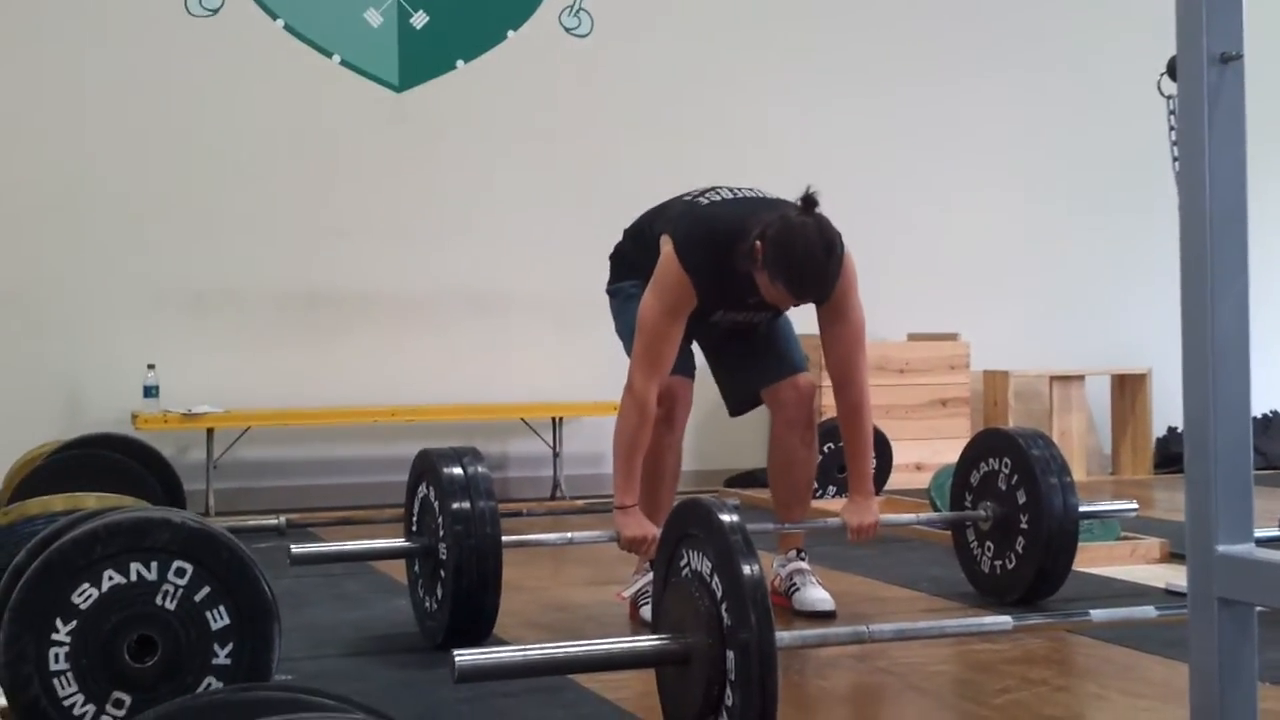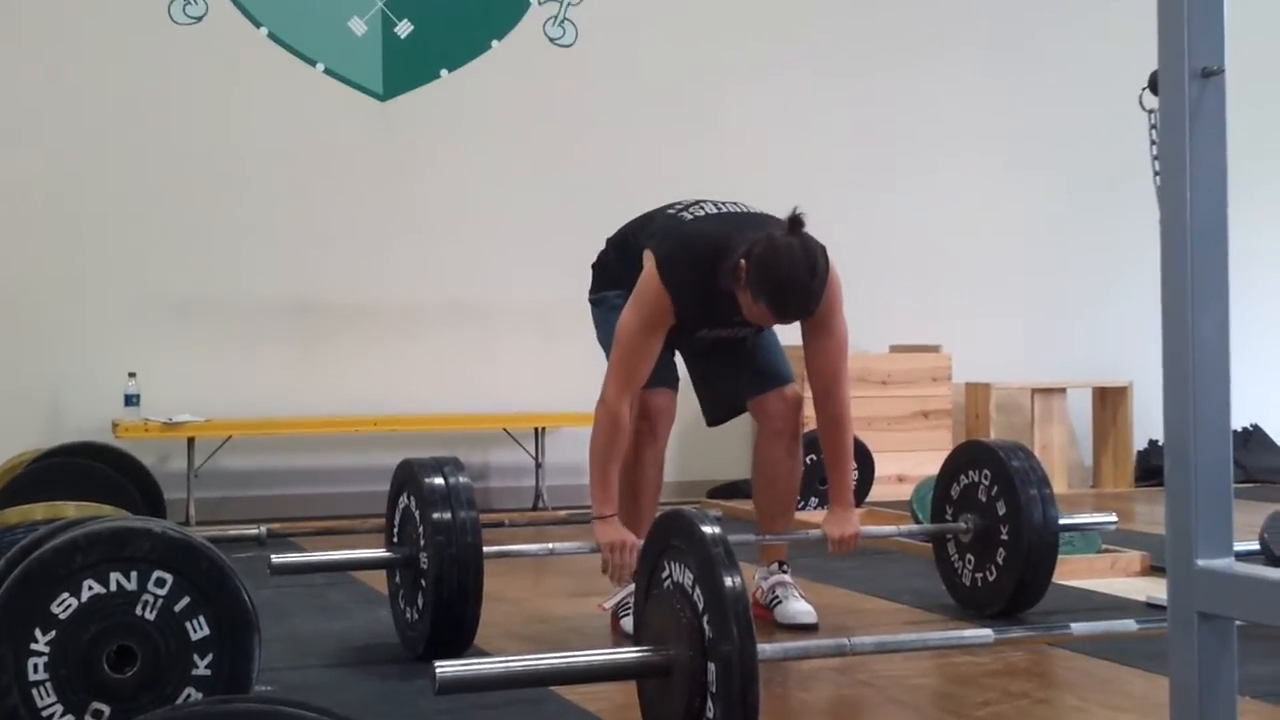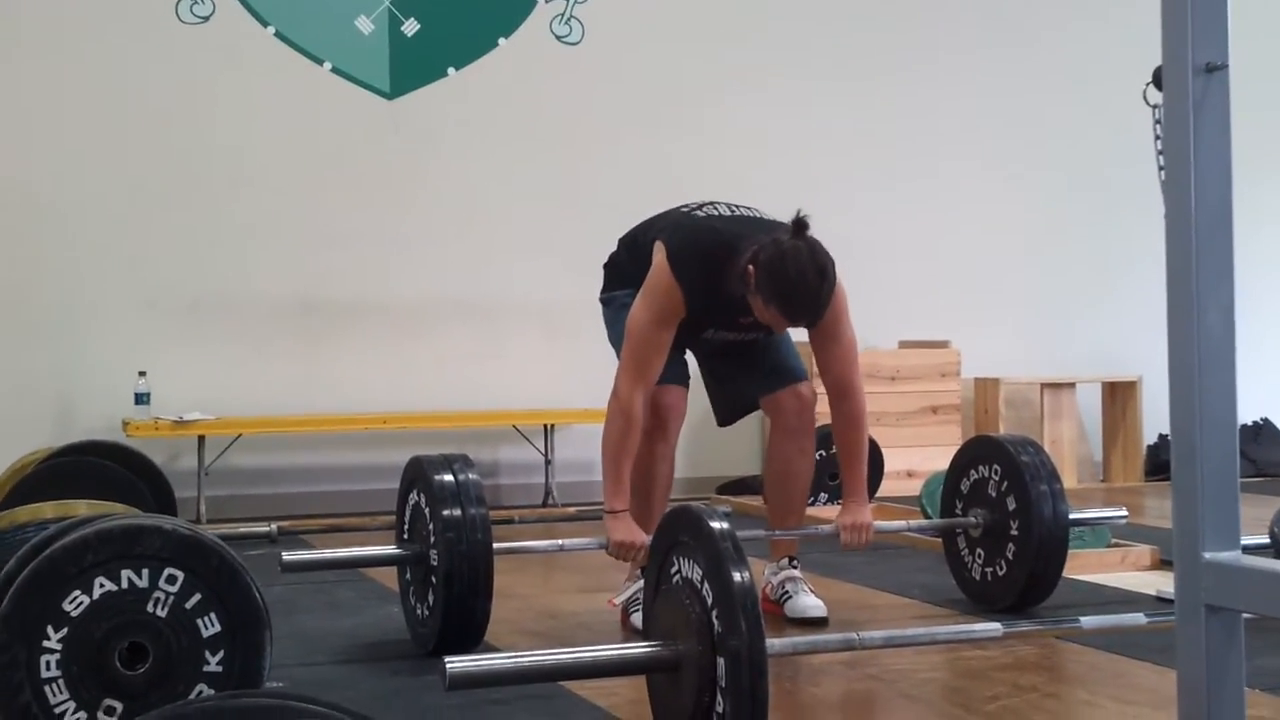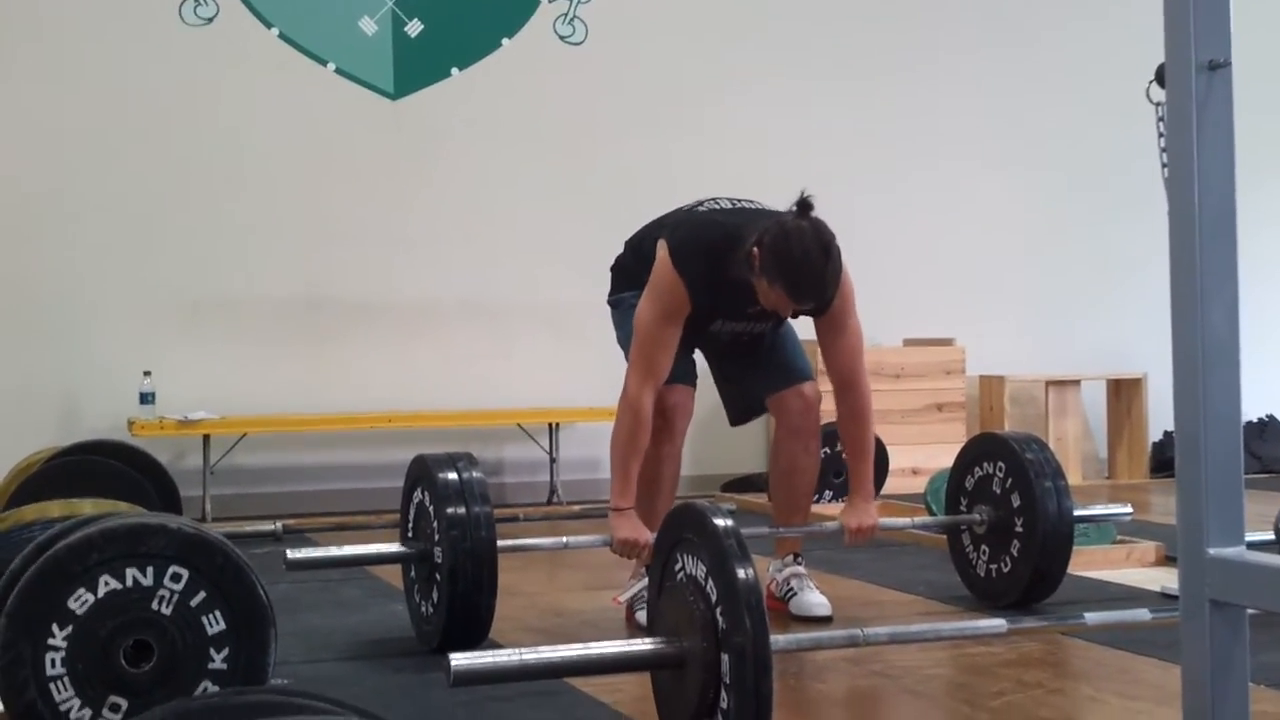
dt=0.5s
person 1, frame 1
left shoulder: (830, 264)
right shoulder: (686, 254)
left elbow: (850, 382)
right elbow: (643, 386)
left wrist: (862, 493)
right wrist: (626, 506)
left hip: (740, 302)
right hip: (645, 280)
left knee: (797, 394)
right knee: (672, 396)
left ankle: (791, 565)
right ankle: (650, 575)
person 1, frame 2
left shoulder: (815, 276)
right shoulder: (671, 271)
left elbow: (831, 395)
right elbow: (615, 399)
left wrist: (842, 504)
right wrist: (606, 517)
left hip: (723, 313)
right hip: (628, 288)
left knee: (783, 406)
right knee: (654, 408)
left ankle: (773, 577)
right ankle: (633, 587)
person 1, frame 3
left shoulder: (817, 280)
right shoulder: (679, 267)
left elbow: (846, 394)
right elbow: (629, 393)
left wrist: (856, 500)
right wrist: (616, 512)
left hip: (732, 316)
right hip: (638, 289)
left knee: (796, 402)
right knee: (664, 406)
left ankle: (783, 572)
right ankle: (643, 580)
person 1, frame 4
left shoulder: (826, 274)
right shoulder: (683, 261)
left elbow: (852, 387)
right elbow: (641, 390)
left wrist: (862, 496)
right wrist: (623, 510)
left hip: (746, 316)
right hip: (645, 291)
left knee: (801, 402)
right knee: (672, 406)
left ankle: (787, 570)
right ankle: (647, 579)
